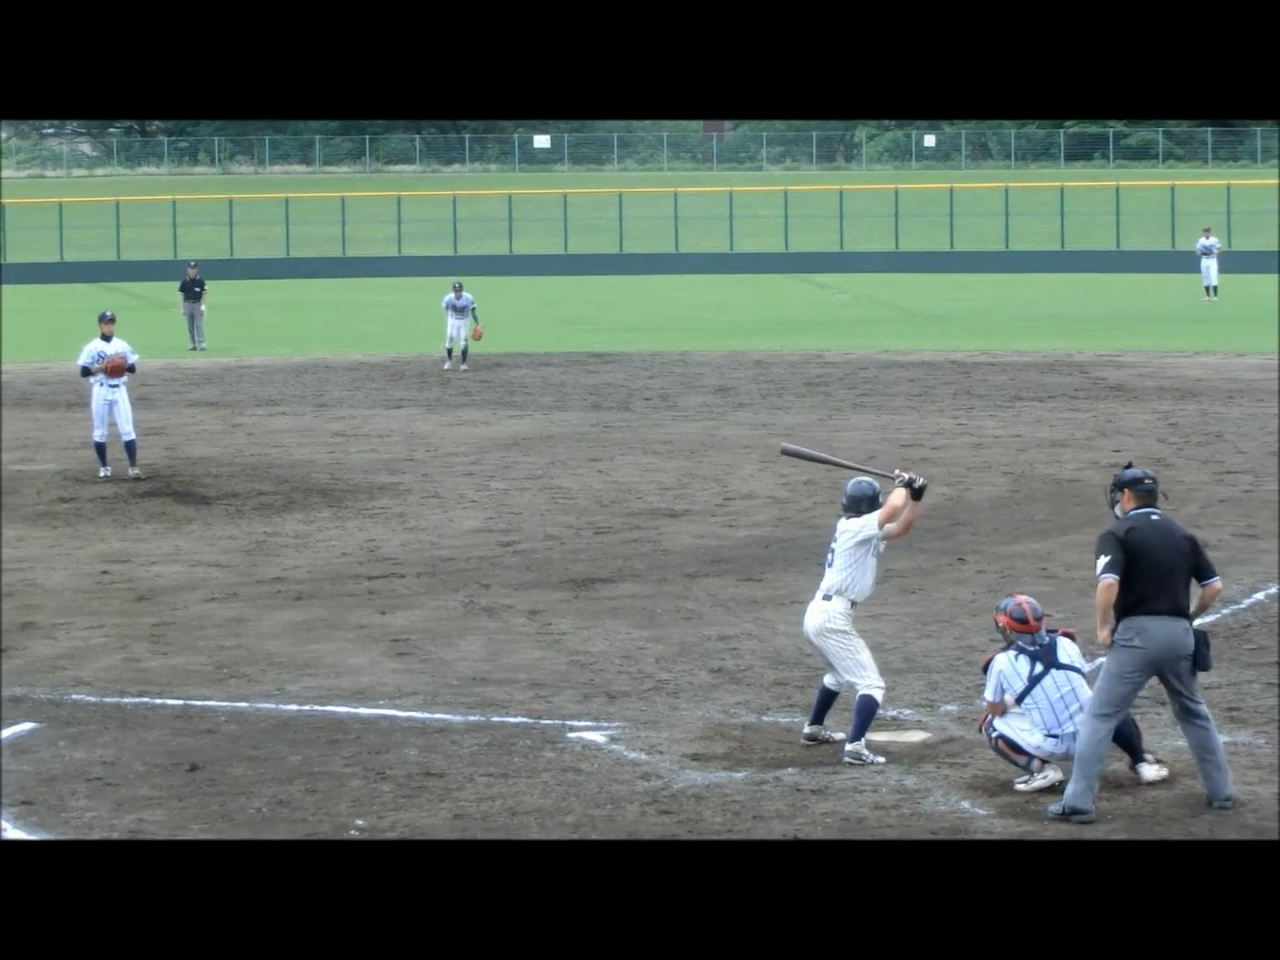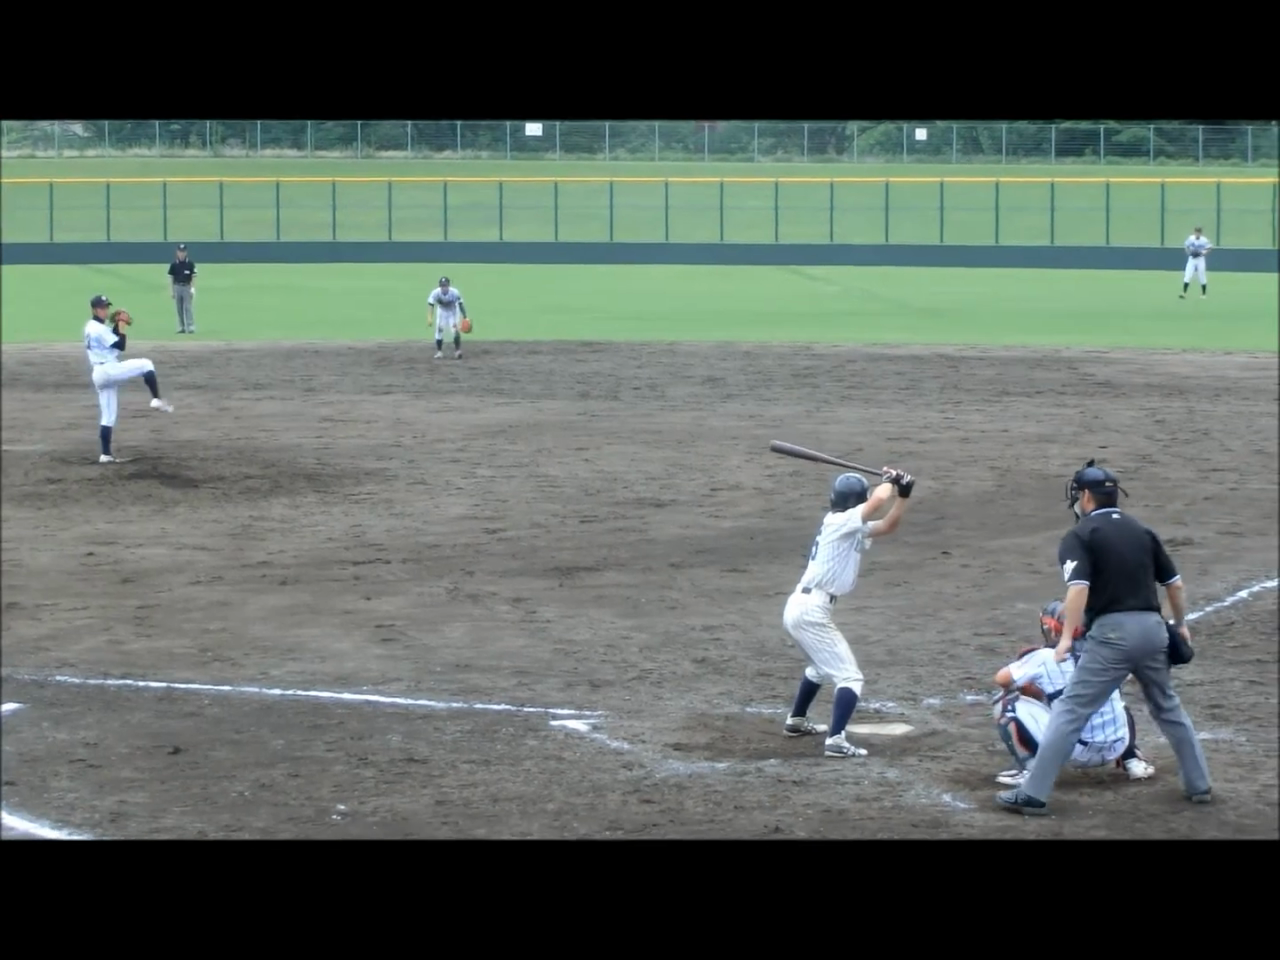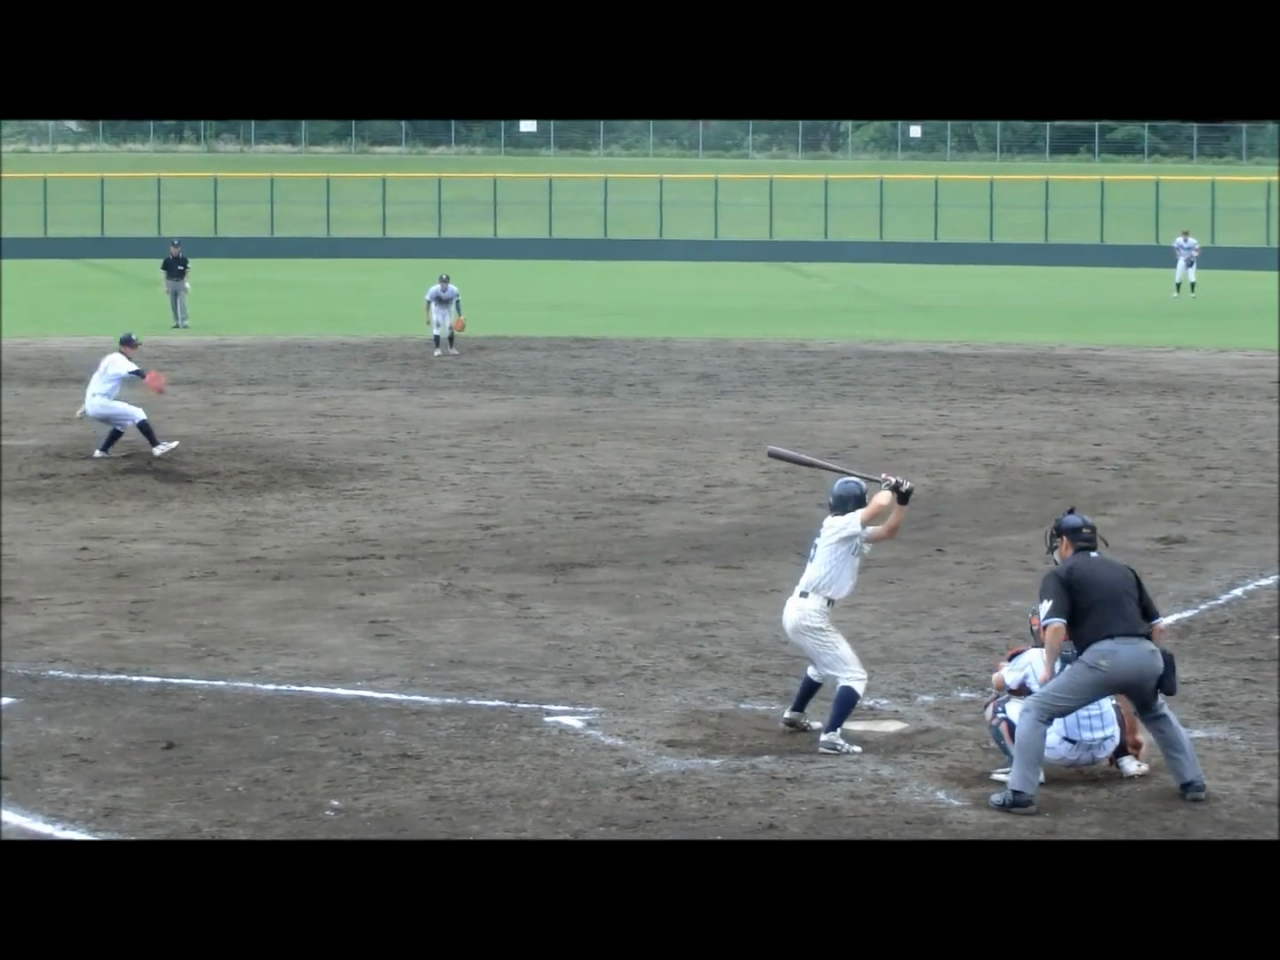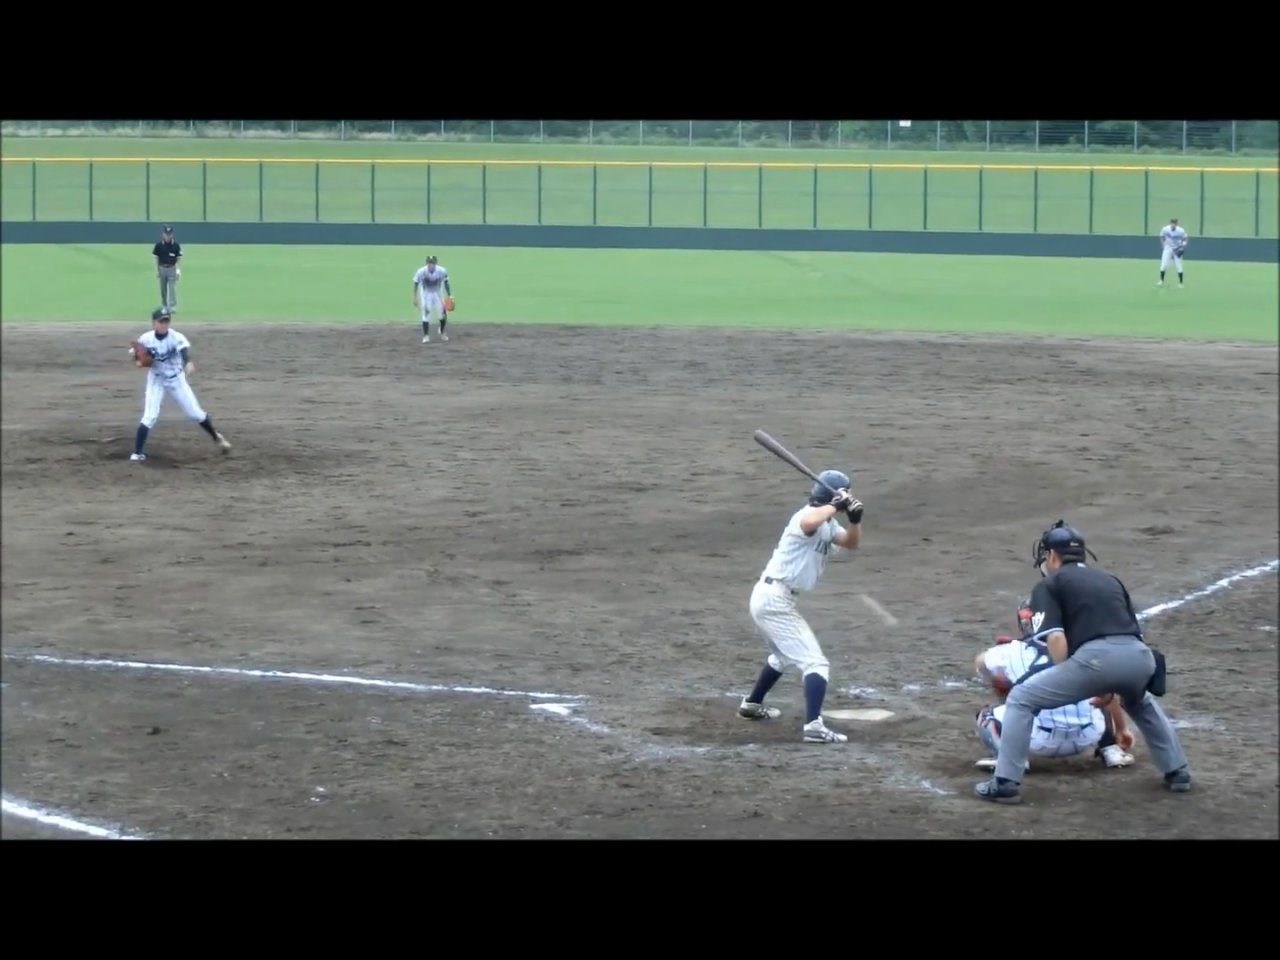
dt=1s
person 1, frame 1
left shoulder: (1118, 533)
right shoulder: (1183, 533)
left elbow: (1108, 583)
right elbow: (1214, 585)
left wrist: (1103, 626)
left hip: (1137, 635)
right hip: (1179, 634)
left knee: (1100, 716)
right knee: (1194, 714)
left ankle: (1079, 802)
right ankle: (1220, 791)
person 1, frame 2
left shoulder: (1079, 535)
right shoulder: (1143, 531)
left elbow: (1078, 589)
right elbow: (1175, 584)
left wrist: (1067, 636)
right wrist: (1179, 624)
left hip: (1112, 633)
right hip: (1153, 629)
left knee: (1070, 711)
right knee: (1168, 708)
left ankle: (1033, 794)
right ankle: (1199, 784)
person 1, frame 3
left shoulder: (1059, 574)
right shoulder: (1124, 570)
left elbow: (1055, 626)
right elbow: (1156, 625)
left wrist: (1048, 668)
left hip: (1102, 658)
right hip: (1145, 656)
left knee: (1035, 710)
right knee: (1155, 712)
left ankle: (1020, 793)
right ankle: (1193, 781)
person 1, frame 4
left shoulder: (1049, 585)
right shoulder: (1110, 580)
left elbow: (1055, 638)
left wrist: (1066, 683)
right wrist: (1111, 685)
left hip: (1097, 658)
right hip: (1139, 657)
left knee: (1020, 700)
right knee: (1141, 703)
left ankle: (1005, 783)
right ankle: (1177, 772)
person 2, frame 1
left shoulder: (853, 528)
right shoulder: (856, 527)
left elbow: (900, 528)
right elbow: (893, 507)
left wrist: (915, 497)
right wrist: (901, 484)
left hip: (819, 614)
right hip: (833, 617)
left knee: (840, 674)
right knee: (871, 684)
left ankle: (813, 729)
right ankle: (855, 747)
person 2, frame 2
left shoulder: (852, 527)
right shoulder: (840, 522)
left elbow: (887, 526)
right elbow: (878, 500)
left wrist: (903, 494)
right wrist: (888, 480)
left hip: (800, 607)
right hip: (811, 611)
left knee: (822, 666)
right knee: (850, 676)
left ankle: (796, 720)
right ankle: (836, 740)
person 2, frame 3
left shoulder: (850, 530)
right shoulder: (840, 525)
left elbow: (887, 531)
right elbow: (878, 506)
left wrist: (902, 500)
right wrist: (888, 487)
left hip: (800, 610)
right hip: (810, 614)
left knee: (825, 664)
right knee: (854, 676)
left ankle: (795, 715)
right ankle: (831, 737)
person 2, frame 4
left shoulder: (826, 521)
right shoulder: (807, 516)
left elbow: (851, 543)
right elbow: (811, 523)
left wrist: (854, 518)
right wrist: (836, 505)
left hip: (771, 597)
right hip: (774, 599)
left knee: (784, 655)
right knee: (814, 662)
left ankle: (752, 704)
right ankle: (814, 725)
